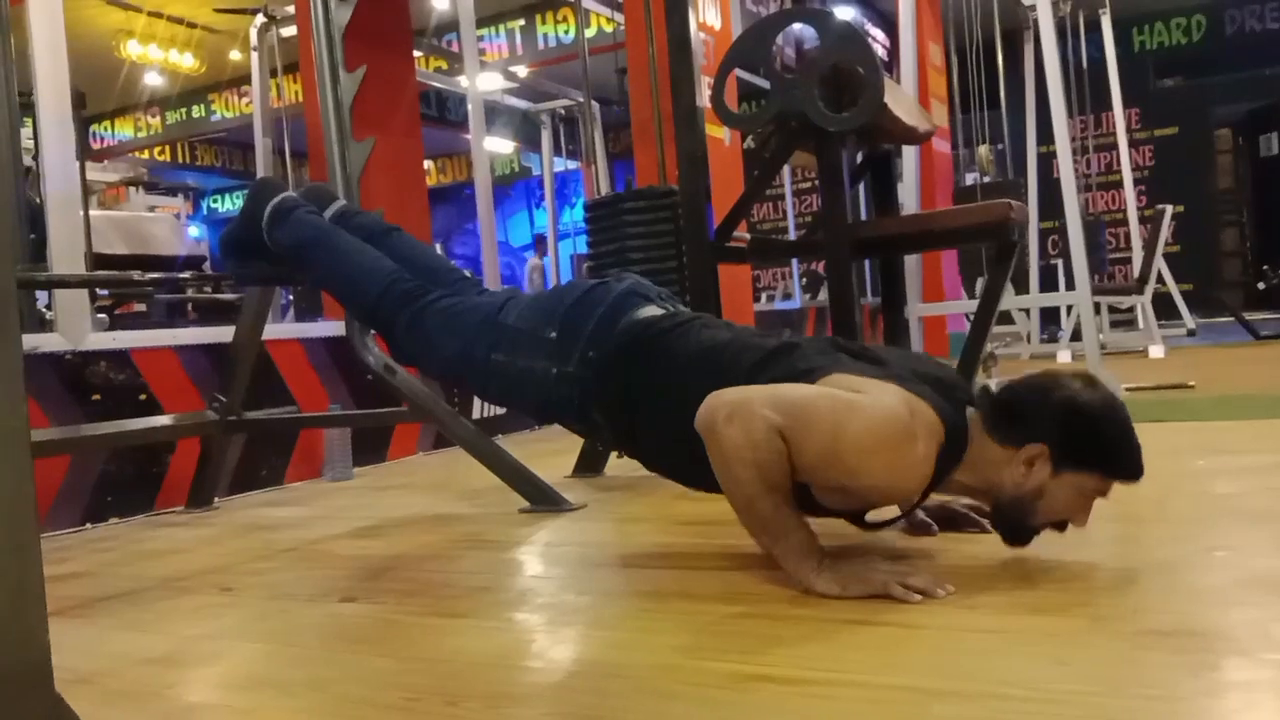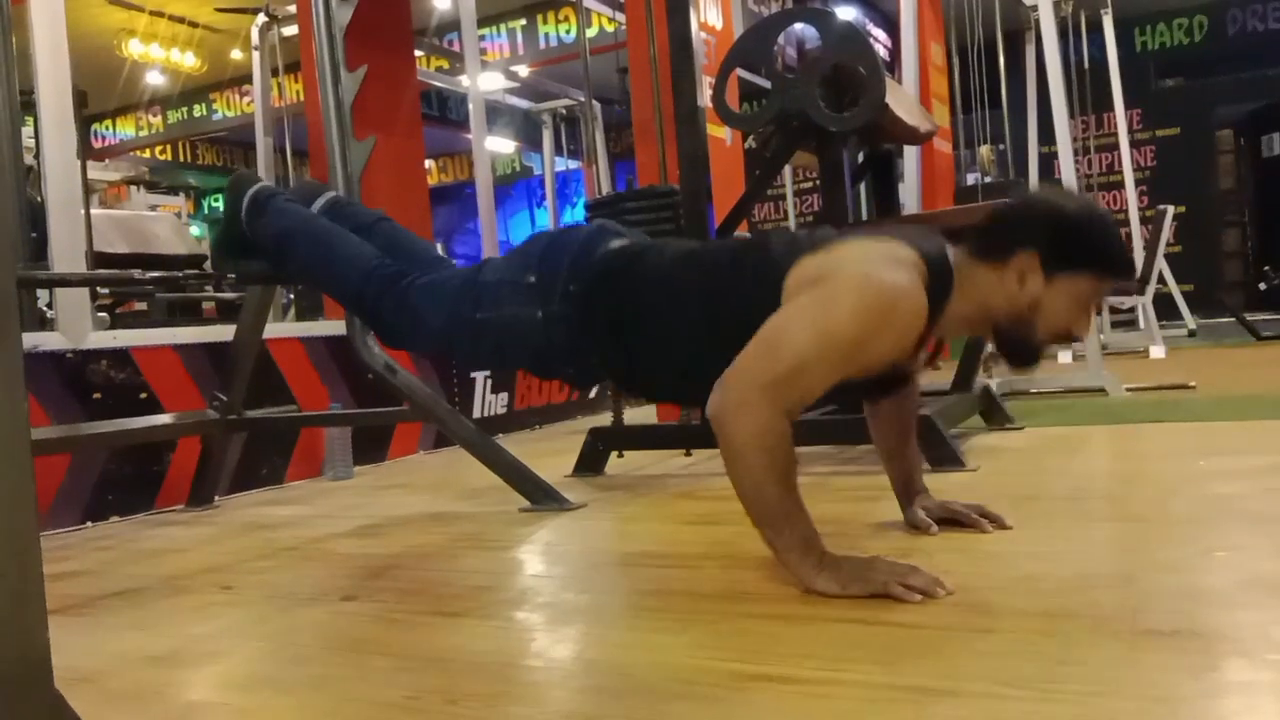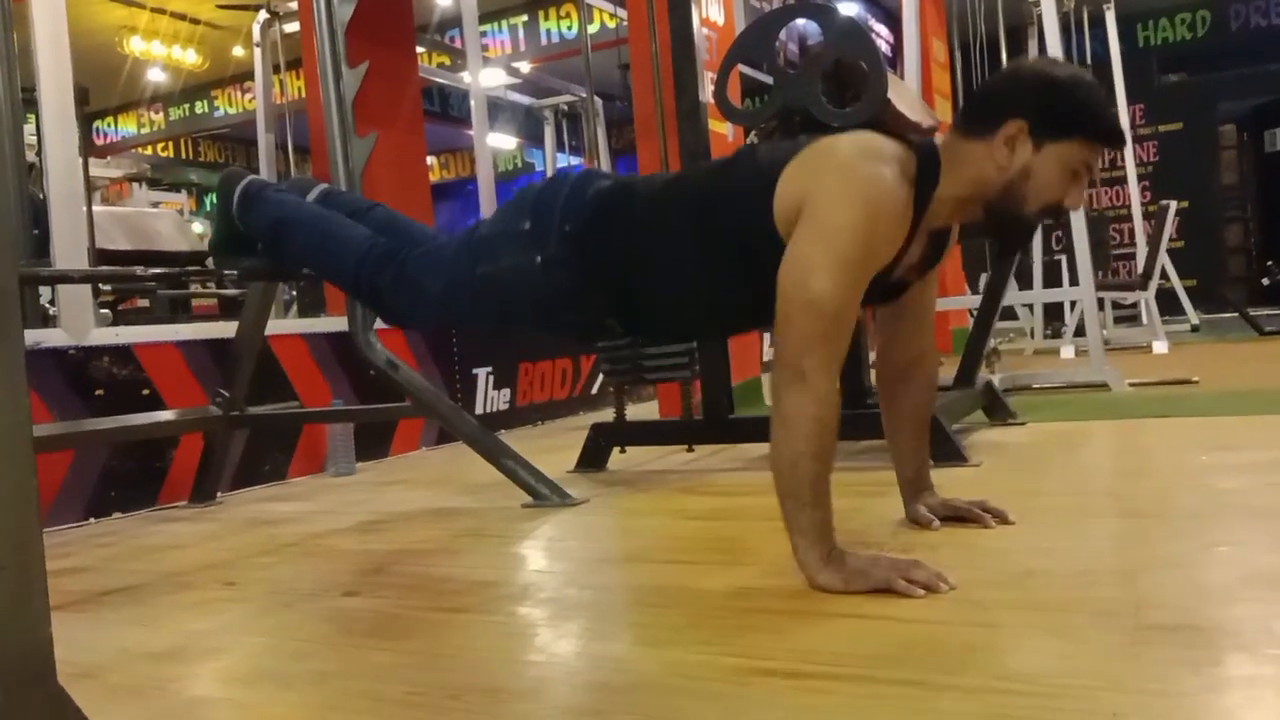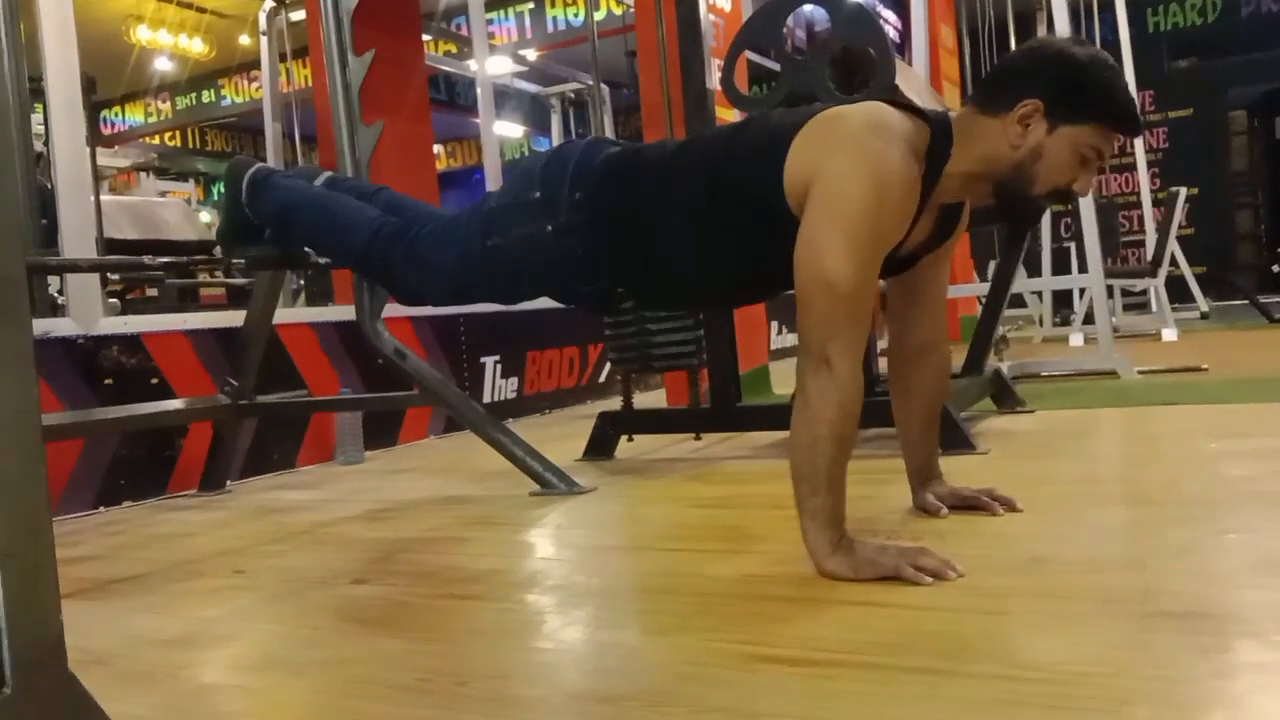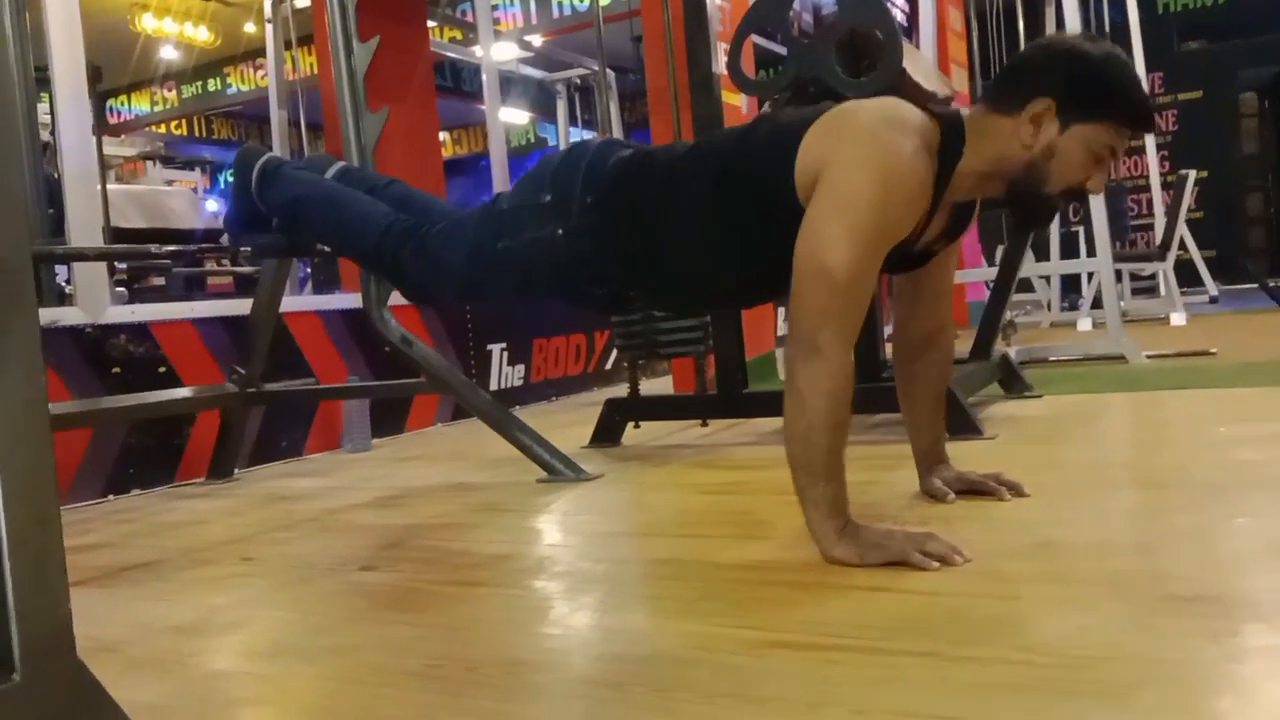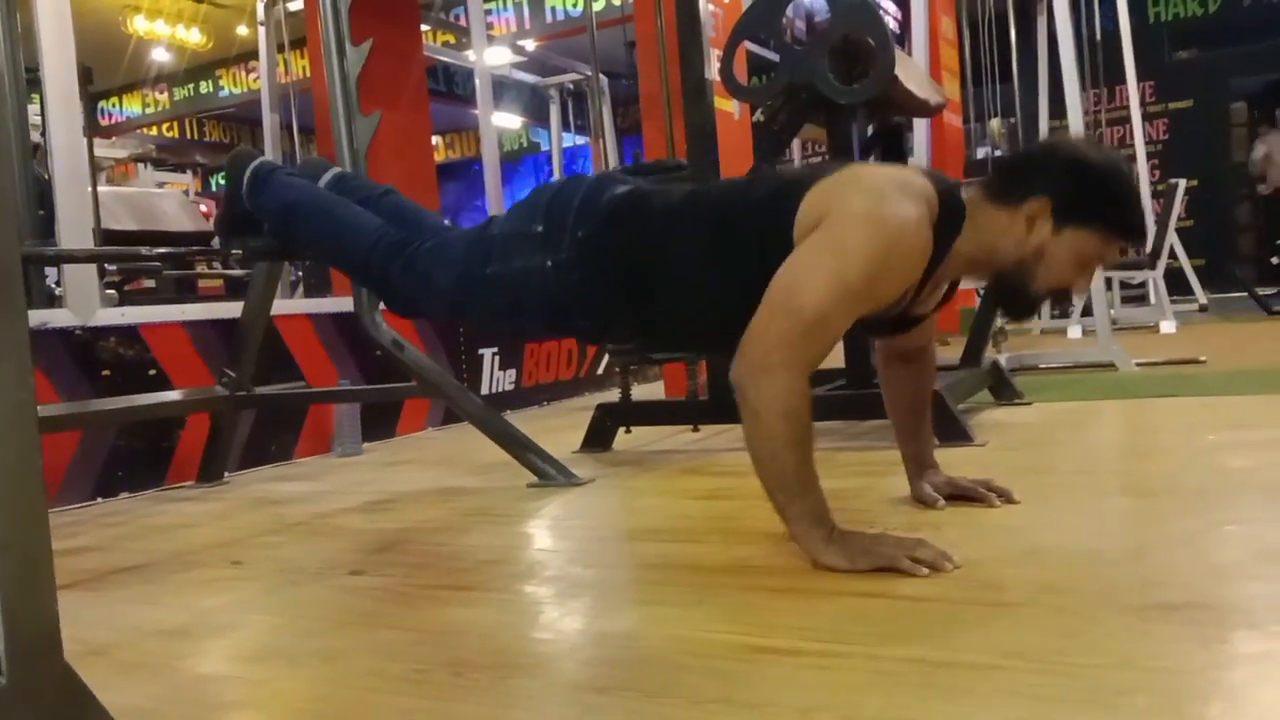
dt=0.3s
person 1, frame 1
left shoulder: (948, 407)
right shoulder: (904, 439)
right elbow: (730, 419)
left wrist: (909, 503)
right wrist: (814, 565)
left hip: (645, 327)
right hip: (596, 360)
left knee: (457, 299)
right knee: (415, 319)
left ankle: (328, 213)
right ankle: (277, 219)
person 1, frame 2
left shoulder: (937, 276)
right shoulder: (891, 295)
left elbow: (887, 379)
right elbow: (742, 403)
left wrist: (913, 497)
right wrist: (814, 564)
left hip: (631, 282)
right hip: (581, 301)
left knee: (437, 285)
right knee: (403, 303)
left ankle: (321, 208)
right ankle: (264, 213)
person 1, frame 3
left shoulder: (936, 209)
right shoulder: (870, 190)
left elbow: (908, 356)
right elbow: (803, 376)
left wrist: (917, 493)
right wrist: (820, 558)
left hip: (616, 269)
right hip: (572, 245)
left knee: (421, 269)
right knee: (399, 281)
left ankle: (316, 197)
right ankle: (258, 207)
person 1, frame 4
left shoulder: (947, 191)
right shoulder: (877, 162)
left elbow: (920, 341)
right elbow: (829, 359)
left wrist: (925, 480)
right wrist: (830, 544)
left hip: (623, 242)
right hip: (581, 214)
left knee: (422, 253)
right knee: (410, 262)
left ankle: (318, 185)
right ankle: (264, 194)
person 1, frame 5
left shoulder: (956, 188)
right shoulder: (892, 161)
left elbow: (923, 330)
right elbow: (819, 346)
left wrist: (932, 465)
right wrist: (835, 531)
left hip: (635, 242)
right hip: (592, 216)
left knee: (437, 243)
right knee: (419, 257)
left ankle: (332, 173)
right ankle: (272, 182)
person 1, frame 6
left shoulder: (945, 247)
right shoulder: (893, 227)
left elbow: (904, 351)
right elbow: (765, 368)
left wrist: (923, 471)
right wrist: (820, 538)
left hip: (631, 253)
right hip: (585, 250)
left knee: (430, 256)
right knee: (411, 274)
left ankle: (331, 185)
right ankle: (263, 190)
